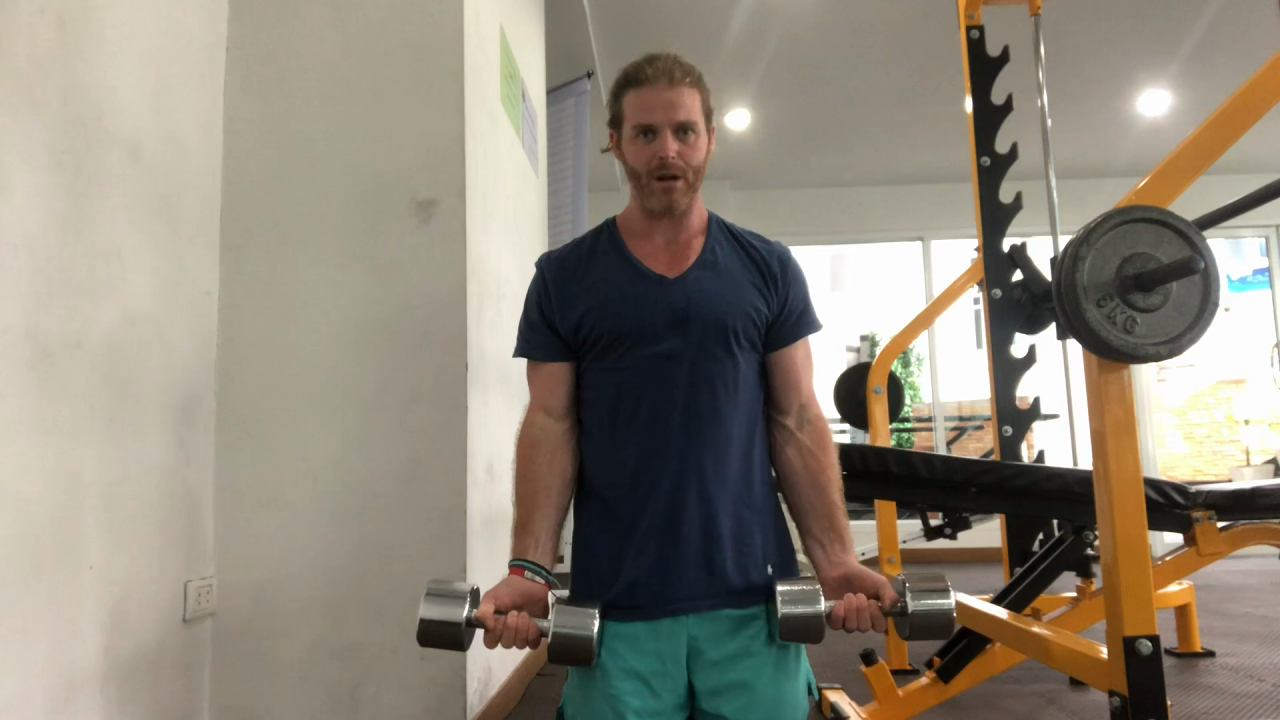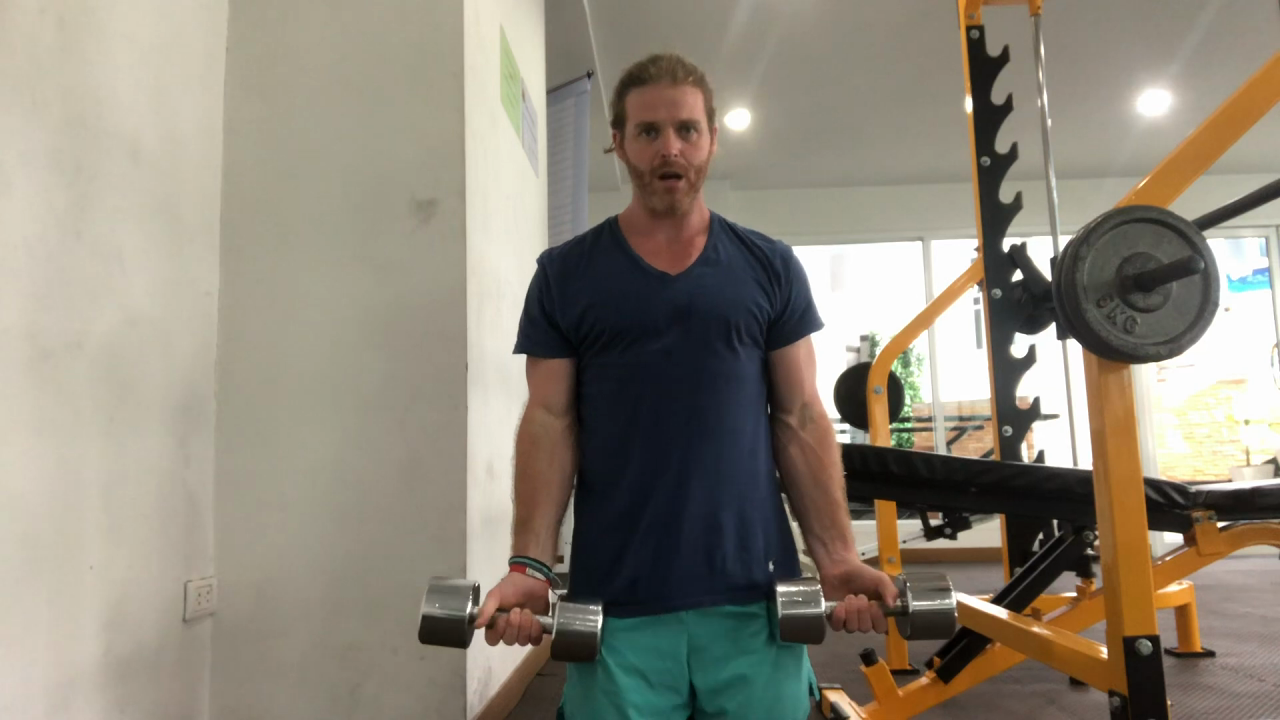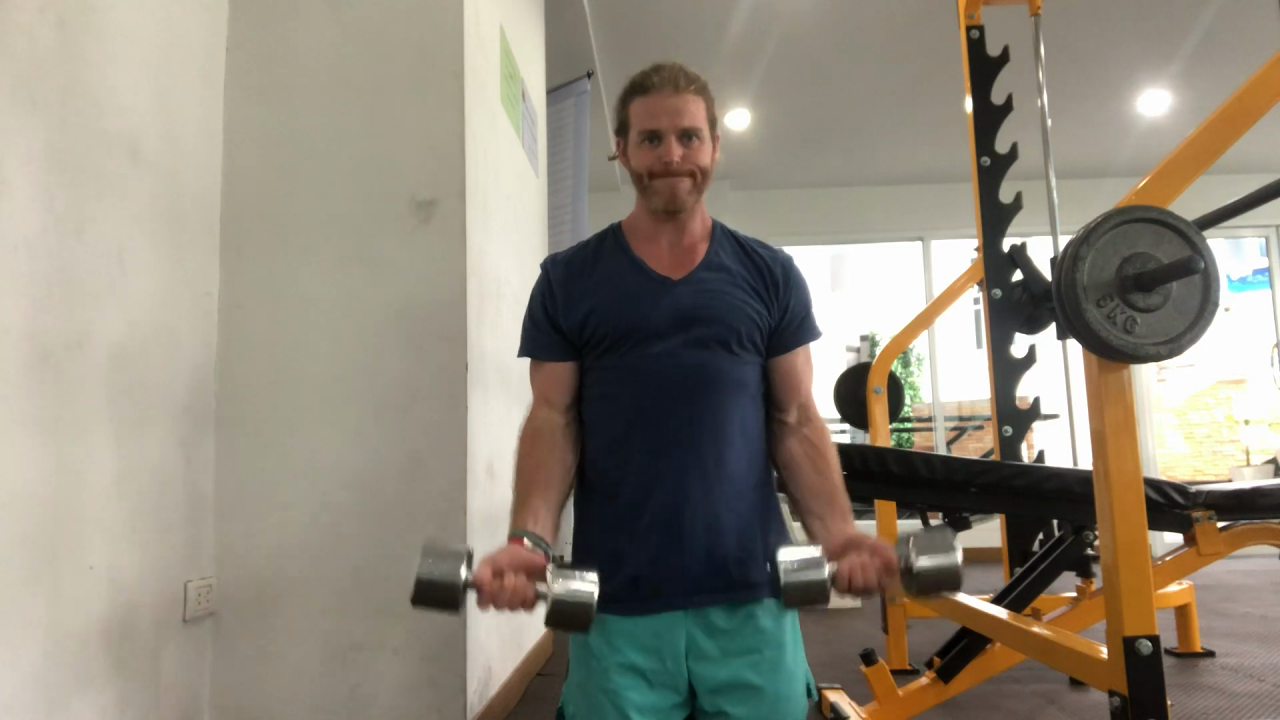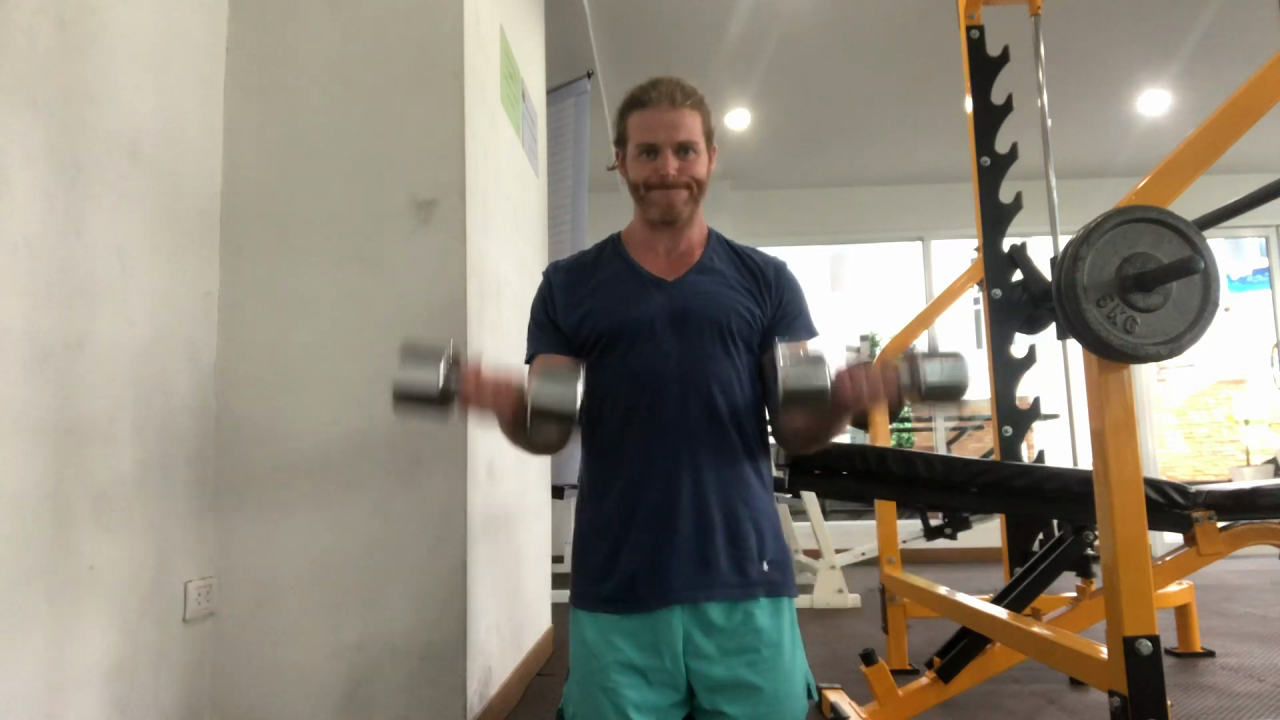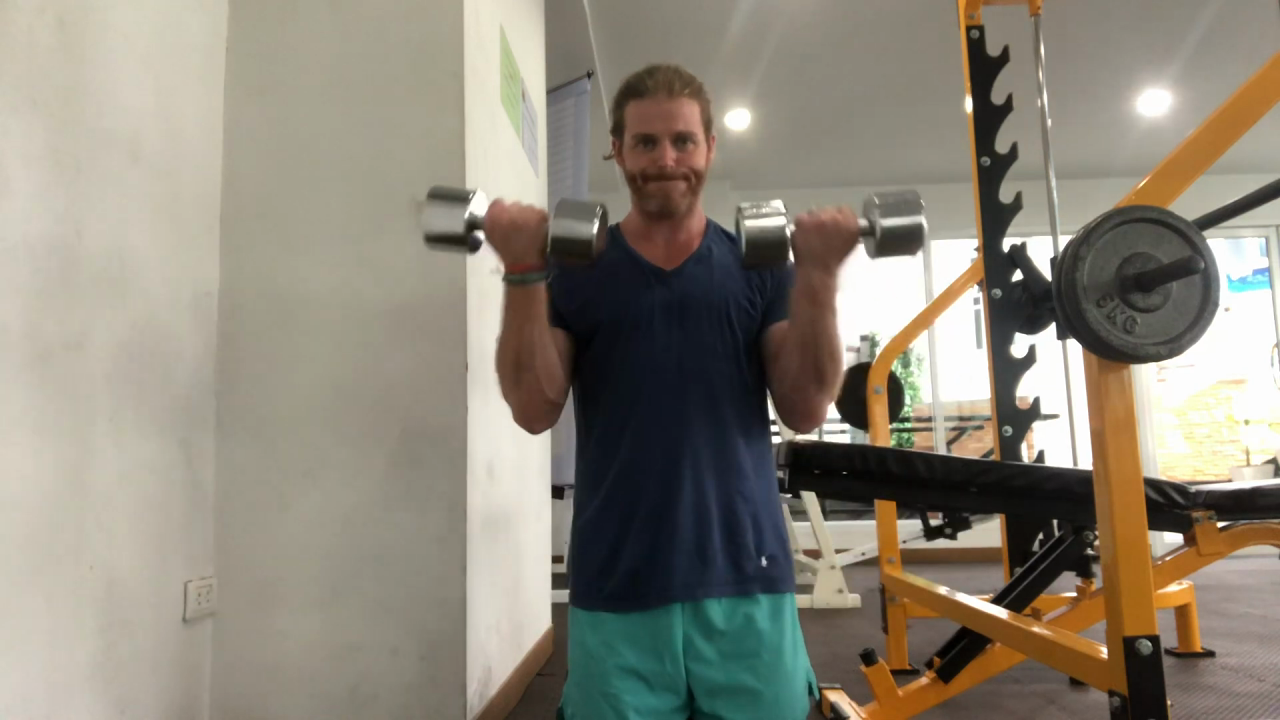
dt=0.3s
person 1, frame 1
left shoulder: (767, 268)
right shoulder: (564, 276)
left elbow: (796, 421)
right elbow: (552, 424)
left wrist: (835, 558)
right wrist: (530, 566)
left hip: (750, 593)
right hip: (618, 599)
person 1, frame 2
left shoulder: (769, 267)
right shoulder: (565, 273)
left elbow: (800, 419)
right elbow: (551, 423)
left wrist: (838, 558)
right wrist: (530, 562)
left hip: (750, 589)
right hip: (616, 597)
person 1, frame 3
left shoulder: (769, 274)
right shoulder: (569, 277)
left elbow: (795, 421)
right elbow: (554, 418)
left wrist: (837, 533)
right wrist: (529, 538)
left hip: (747, 589)
right hip: (616, 594)
person 1, frame 4
left shoulder: (763, 279)
right shoulder: (572, 282)
left elbow: (796, 427)
right elbow: (551, 426)
left wrist: (838, 400)
right wrist: (512, 405)
left hip: (744, 579)
right hip: (616, 588)
person 1, frame 5
left shoulder: (762, 268)
right shoulder: (573, 271)
left elbow: (803, 408)
right elbow: (535, 409)
left wrist: (818, 274)
right wrist: (524, 274)
left hip: (744, 574)
right hip: (617, 582)
